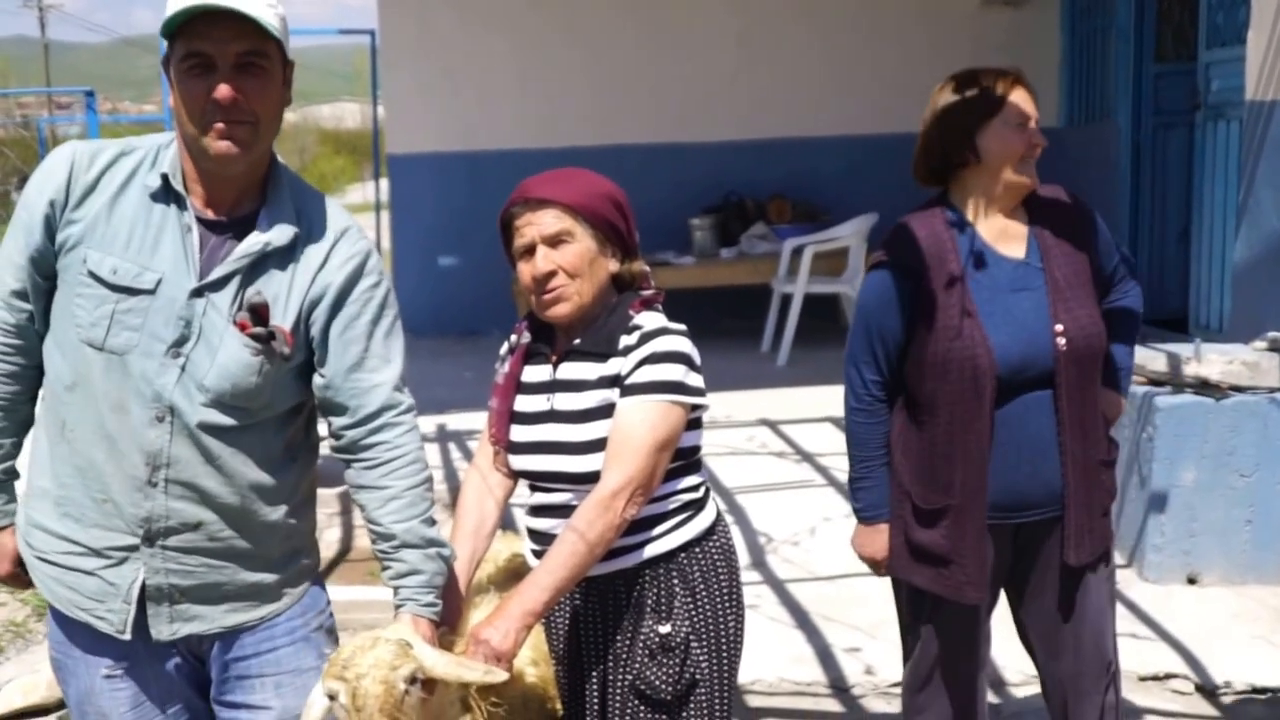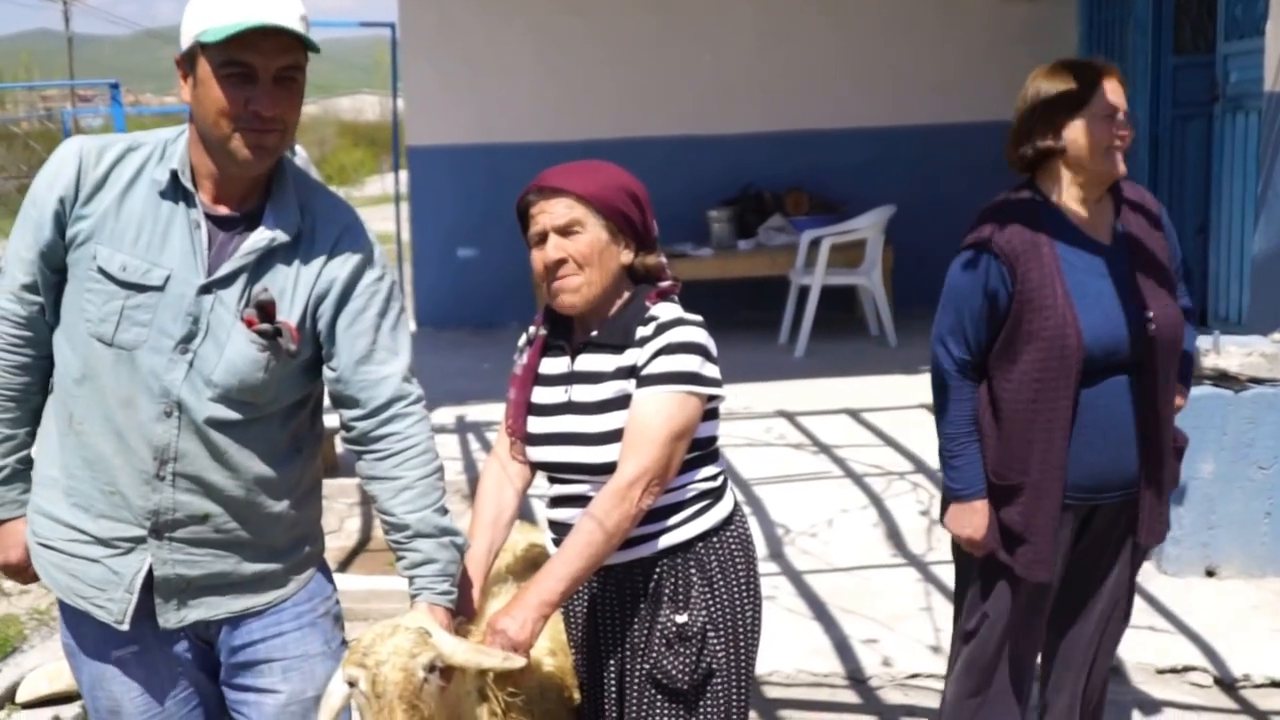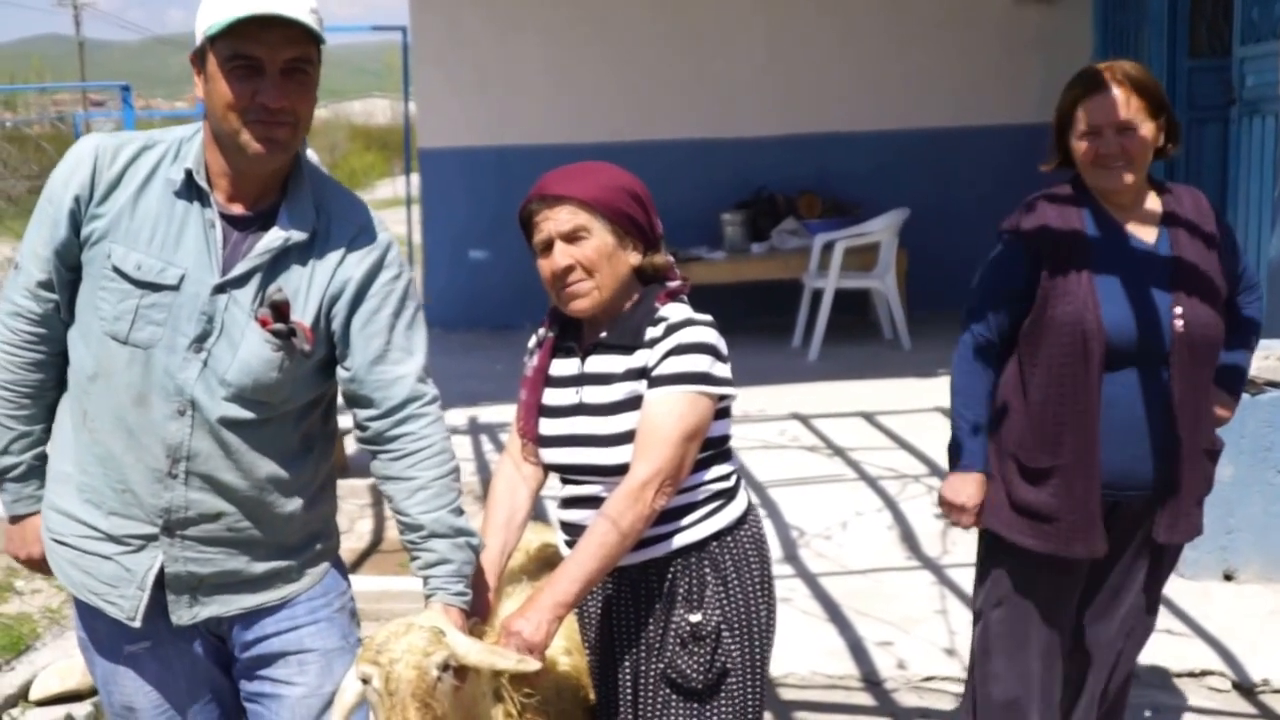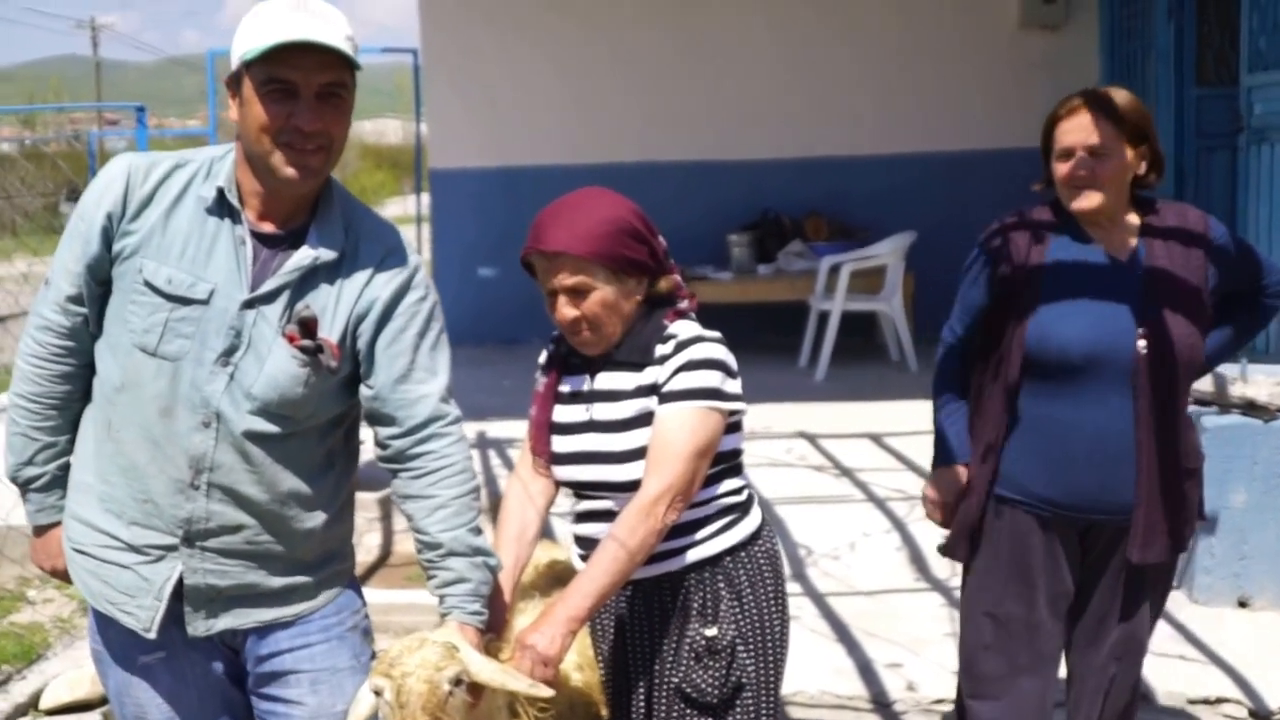
dt=0.7s
person 1, frame 1
left shoulder: (332, 249)
right shoulder: (76, 184)
left elbow: (378, 432)
left wrist: (420, 599)
left hip: (266, 604)
right hip: (94, 592)
person 1, frame 2
left shoulder: (335, 241)
right shoulder: (84, 178)
left elbow: (387, 421)
left wrist: (434, 588)
left hip: (273, 589)
right hip: (105, 578)
person 1, frame 3
left shoulder: (353, 245)
right shoulder: (101, 174)
left elbow: (403, 421)
left wrist: (449, 589)
left hip: (288, 585)
right hip: (120, 573)
person 1, frame 4
left shoulder: (380, 265)
right shoulder: (132, 193)
left elbow: (425, 440)
left wrist: (464, 607)
left hip: (302, 602)
right hip: (137, 585)
person 2, frame 1
left shoulder: (1070, 222)
right shoulder: (914, 255)
left elbow: (1121, 289)
right elbow: (868, 389)
left wrist: (1112, 381)
right wrist: (873, 512)
left hip: (1066, 509)
right hip: (952, 516)
person 2, frame 2
left shoulder: (1143, 214)
right shoulder: (1003, 240)
left elbow: (1179, 298)
right elbow: (953, 366)
left wrist: (1178, 380)
right wrist: (965, 489)
left hip: (1127, 493)
right hip: (1025, 494)
left knee: (1088, 653)
right knee: (997, 660)
person 2, frame 3
left shoulder: (1197, 219)
right shoulder: (1038, 226)
left elbow: (1246, 299)
right elbow: (977, 341)
left wrist: (1227, 382)
right wrist: (964, 461)
left hip: (1156, 492)
right hip: (1047, 486)
left knee: (1113, 651)
right knee: (1017, 661)
person 2, frame 4
left shoulder: (1192, 238)
right shoulder: (1016, 244)
right elbow: (957, 353)
left wrist: (1193, 361)
right wrist: (951, 457)
left hip: (1141, 512)
right hip: (1027, 506)
person 3, frame 1
left shoulder: (657, 345)
right shoulder: (521, 348)
left elbow: (620, 496)
right elbow: (488, 471)
left wrist: (516, 614)
right wrist: (451, 590)
left hip: (664, 588)
right hip: (566, 591)
person 3, frame 2
left shoulder: (672, 337)
right shoulder: (539, 339)
left elbow: (635, 486)
right elbow: (507, 461)
left wrist: (533, 604)
right wrist: (470, 578)
left hip: (682, 579)
right hip: (585, 581)
person 3, frame 3
left shoulder: (683, 337)
right shoulder: (548, 342)
left elbow: (649, 486)
right elbow: (519, 464)
left wrist: (548, 604)
right wrist: (483, 580)
left hip: (696, 577)
right hip: (599, 581)
person 3, frame 4
left shoulder: (692, 354)
right shoulder: (560, 358)
left elbow: (661, 502)
right elbow: (531, 479)
left wrist: (562, 619)
right wrist: (496, 596)
left hip: (710, 591)
right hip: (612, 594)
